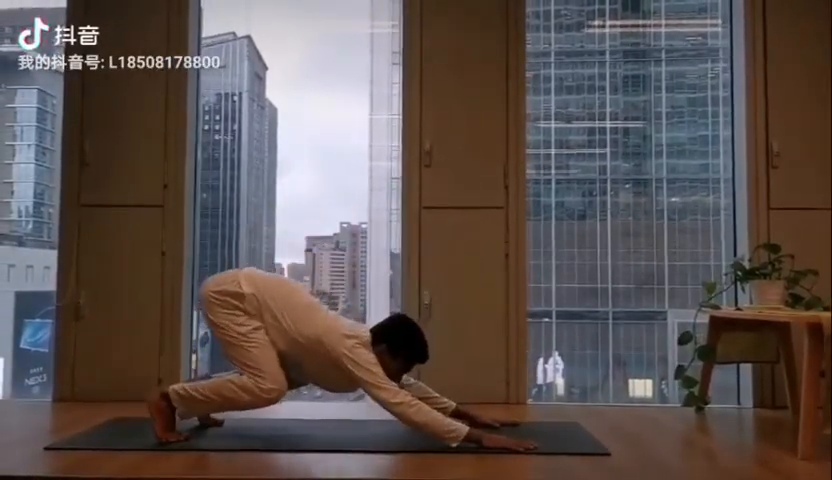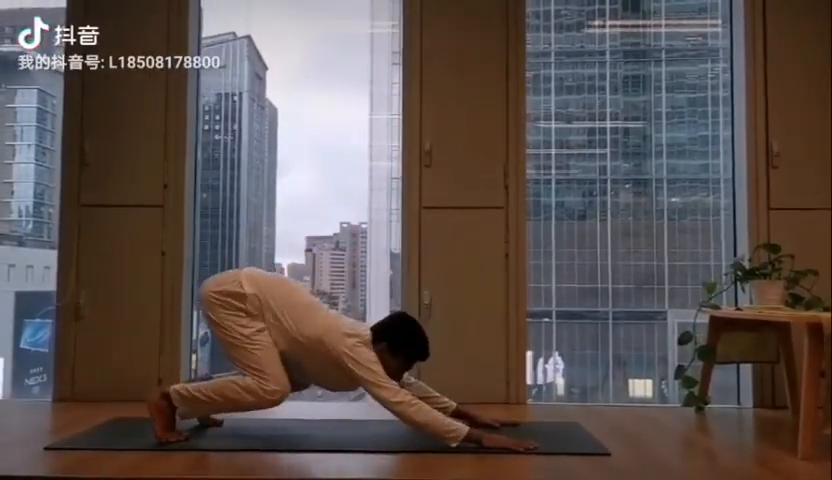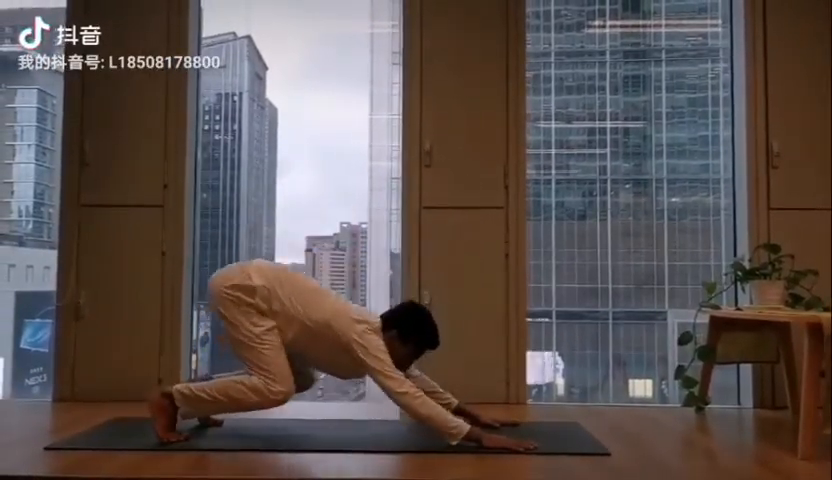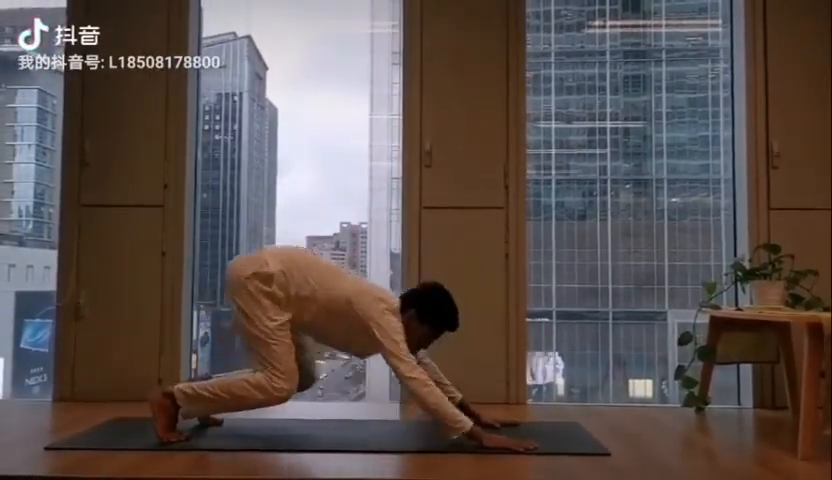
dt=0.1s
person 1, frame 1
left shoulder: (364, 344)
right shoulder: (353, 350)
left elbow: (408, 388)
right elbow: (399, 402)
left wrist: (466, 414)
right wrist: (475, 437)
left hip: (248, 292)
right hip: (229, 294)
left knee: (294, 375)
right knee: (268, 387)
left ankle: (197, 402)
right ankle: (169, 400)
person 1, frame 2
left shoulder: (365, 342)
right shoulder: (354, 349)
left elbow: (408, 387)
right elbow: (400, 401)
left wrist: (467, 414)
right wrist: (475, 437)
left hip: (249, 291)
right hip: (230, 294)
left knee: (297, 377)
right knee: (272, 388)
left ankle: (197, 402)
right ankle: (170, 400)
person 1, frame 3
left shoulder: (379, 331)
right shoulder: (364, 335)
left elbow: (414, 380)
right elbow: (404, 394)
left wrist: (468, 415)
right wrist: (474, 436)
left hip: (252, 285)
right hip: (238, 288)
left knee: (300, 380)
right knee: (276, 387)
left ankle: (199, 402)
right ankle: (170, 400)
person 1, frame 4
left shoulder: (386, 314)
right shoulder: (382, 314)
left elbow: (423, 366)
right elbow: (414, 380)
left wrist: (469, 411)
right wrist: (477, 433)
left hip: (266, 274)
right hip: (258, 276)
left knee: (302, 378)
right knee: (280, 385)
left ankle: (198, 400)
right ankle: (173, 399)
